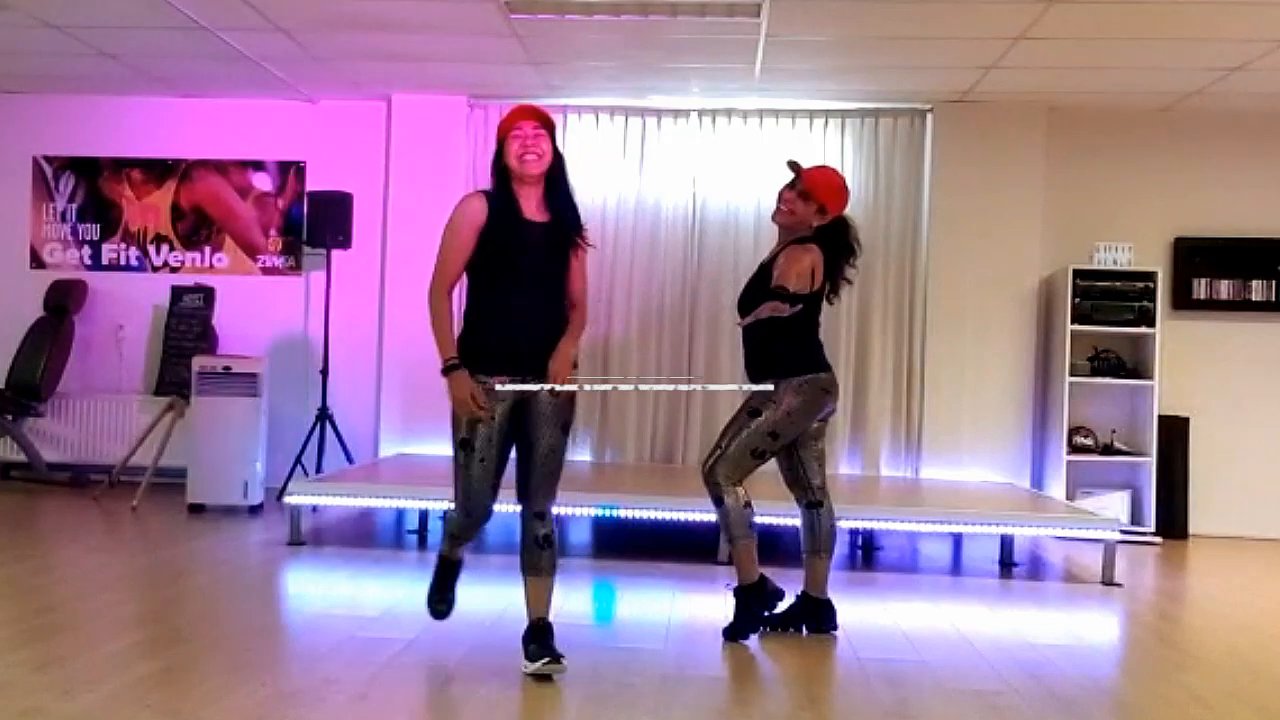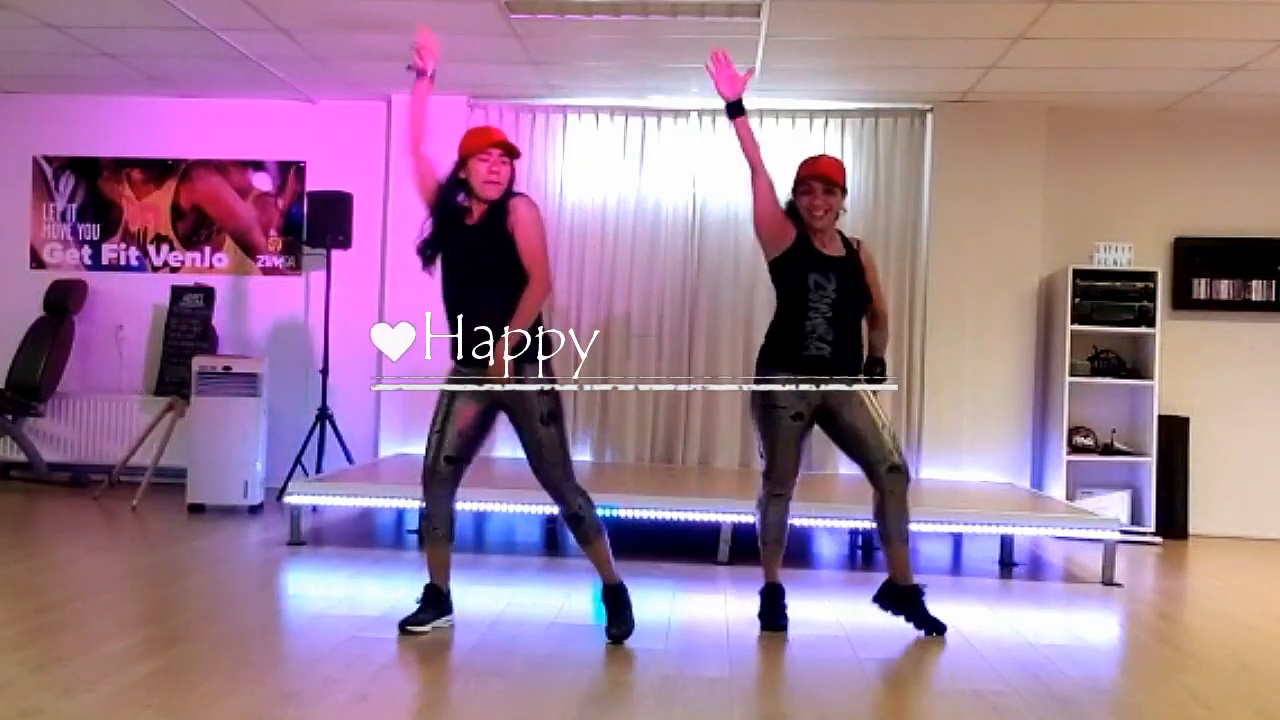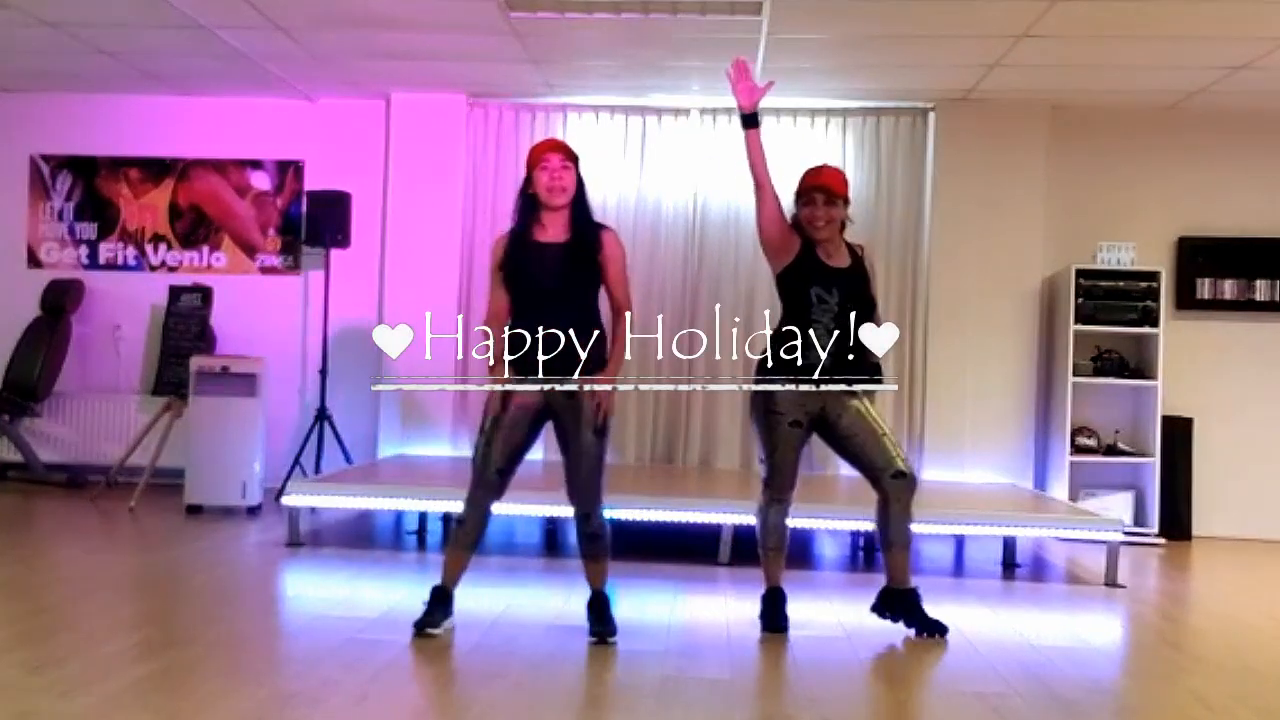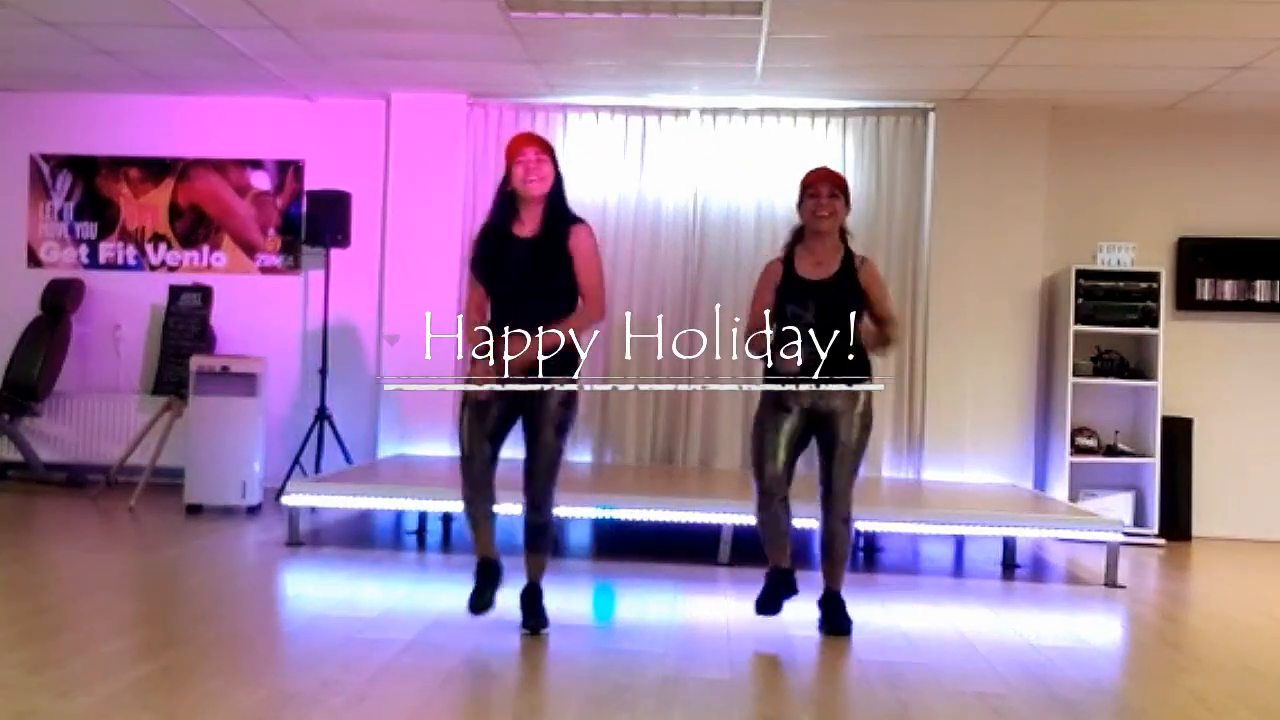
dt=1s
person 1, frame 1
left shoulder: (566, 223)
right shoulder: (479, 209)
right elbow: (440, 292)
left wrist: (567, 348)
right wrist: (453, 370)
left hip: (546, 381)
right hip: (485, 378)
left knee: (538, 505)
right knee: (475, 502)
left ankle: (539, 633)
right ankle: (448, 563)
person 1, frame 2
left shoulder: (516, 211)
right shoulder: (447, 215)
left elbow: (540, 284)
right elbow: (416, 146)
left wrist: (508, 349)
right wrist: (421, 75)
left hip: (525, 372)
right hip: (470, 373)
left knee: (561, 486)
right knee: (436, 480)
left ankle: (613, 591)
right ankle: (437, 599)
person 1, frame 3
left shoulder: (602, 241)
right shoulder: (511, 243)
left elbow: (621, 311)
right elbow: (498, 316)
left wrist: (611, 374)
right wrist: (500, 376)
left hip: (585, 384)
right hip: (525, 380)
left knee: (586, 500)
right knee: (483, 487)
left ankle: (598, 601)
right ankle: (443, 596)
person 1, frame 4
left shoulder: (575, 233)
right shoulder: (492, 233)
left elbow: (595, 309)
right elbow: (475, 299)
left wrist: (542, 339)
right wrist: (476, 347)
left hip: (553, 373)
right hip: (494, 372)
left knee: (540, 491)
right knee: (475, 474)
left ankle: (534, 592)
right ankle: (487, 563)
person 2, frame 1
left shoulder: (801, 254)
right shoulder: (792, 252)
left elbow: (785, 298)
left wrist: (779, 304)
left hip: (791, 386)
right hip: (808, 385)
left knee: (721, 474)
right knee: (810, 493)
left ankle: (753, 589)
right ankle: (815, 602)
person 2, frame 2
left shoulder: (858, 252)
right shoulder: (783, 237)
left elbow: (877, 315)
right elbow: (756, 170)
left wrist: (876, 369)
right wrist: (734, 105)
left hip: (844, 384)
right hip: (786, 381)
left knee: (892, 472)
right knee: (779, 484)
left ankle: (901, 589)
right ankle: (772, 589)
person 2, frame 3
left shoulder: (860, 258)
right shoulder: (787, 249)
left elbow: (872, 324)
right elbow: (761, 183)
left wrist: (870, 375)
right wrist: (749, 115)
left hip: (843, 392)
right hip: (785, 388)
left knee: (897, 480)
right knee: (778, 492)
left ankle: (899, 594)
right ankle: (773, 596)
person 2, frame 4
left shoulder: (861, 268)
right shoulder: (778, 268)
left elbow: (890, 328)
right elbow: (753, 327)
left wrist: (873, 336)
right wrist: (775, 353)
left hip: (846, 391)
right hip: (787, 387)
left knee: (836, 497)
right knee: (770, 482)
left ankle: (833, 598)
right ankle: (779, 573)
